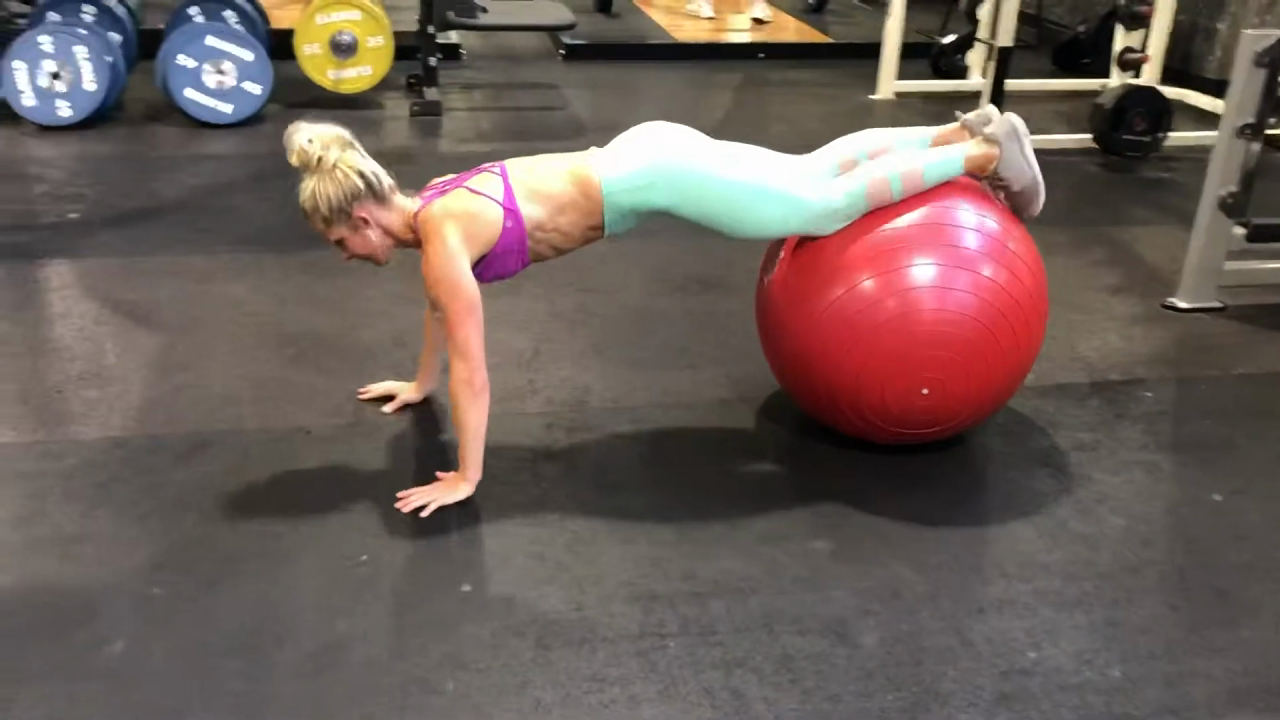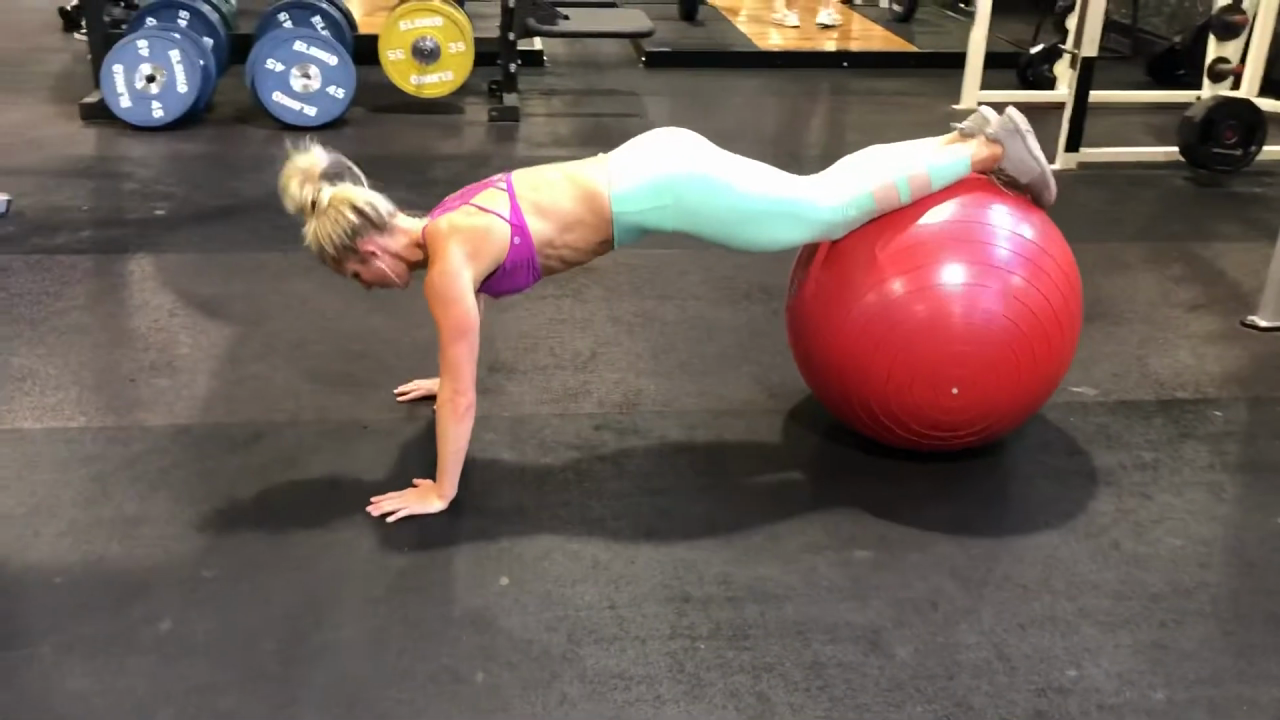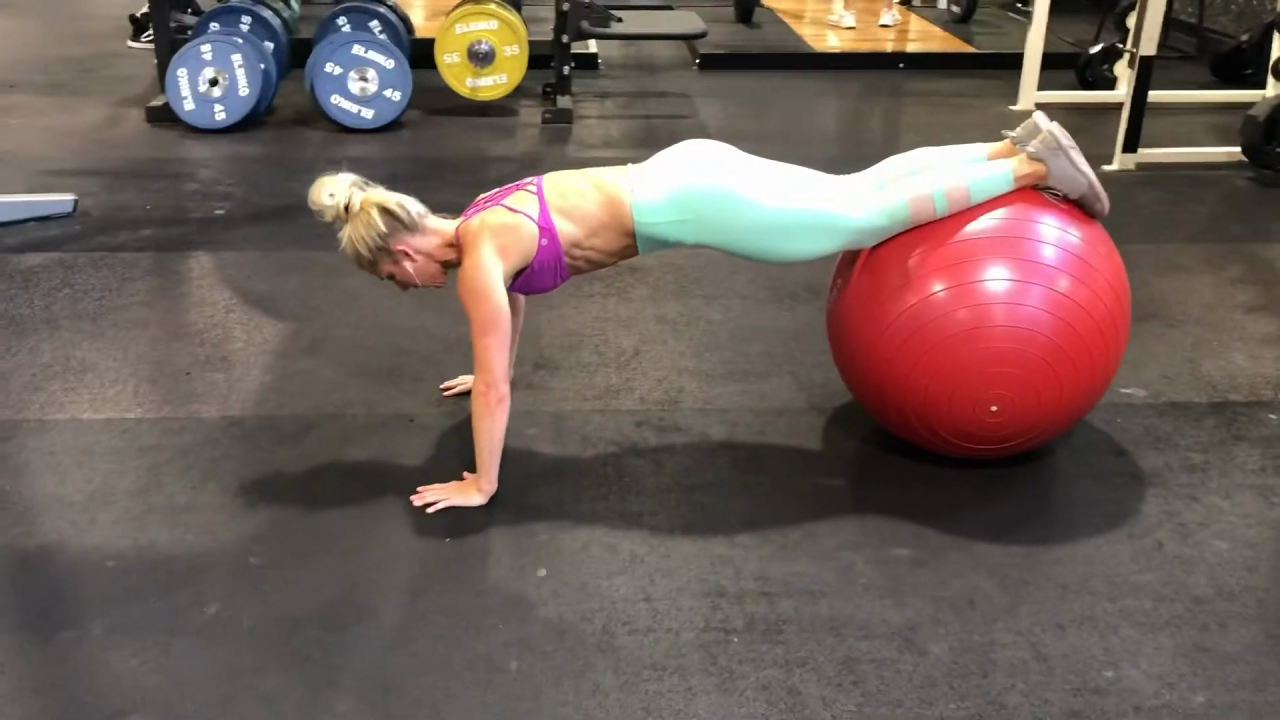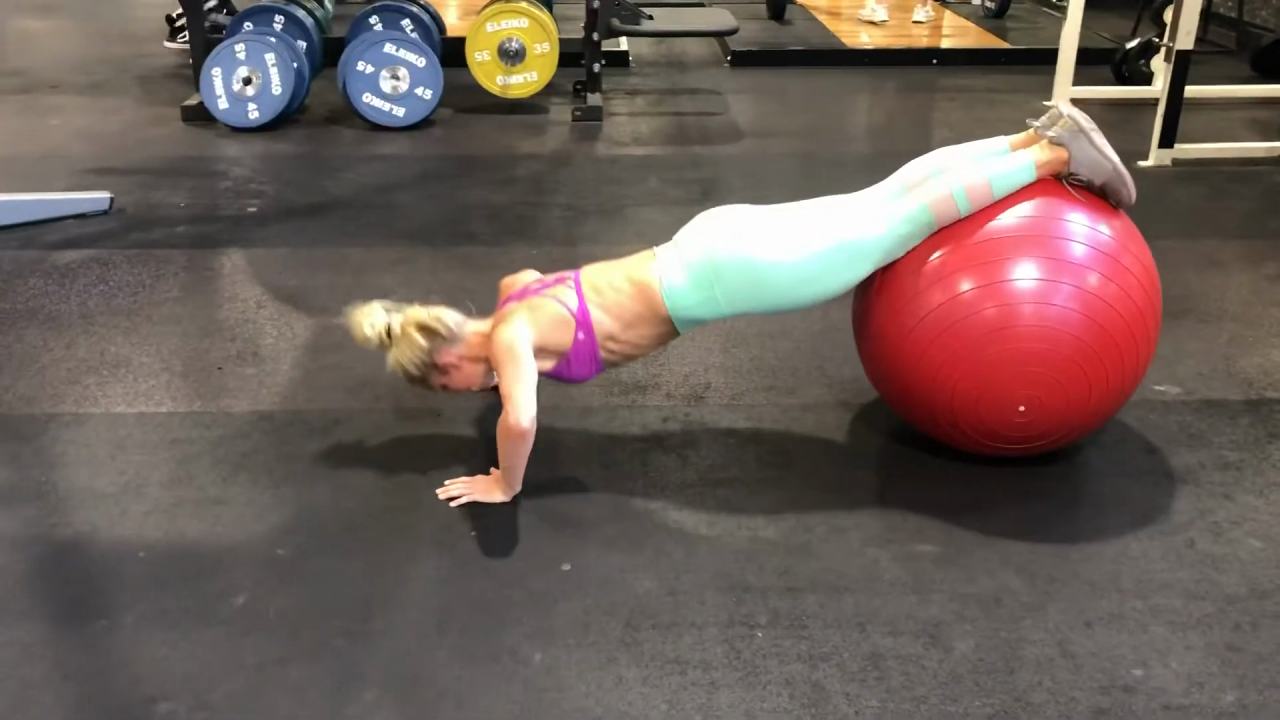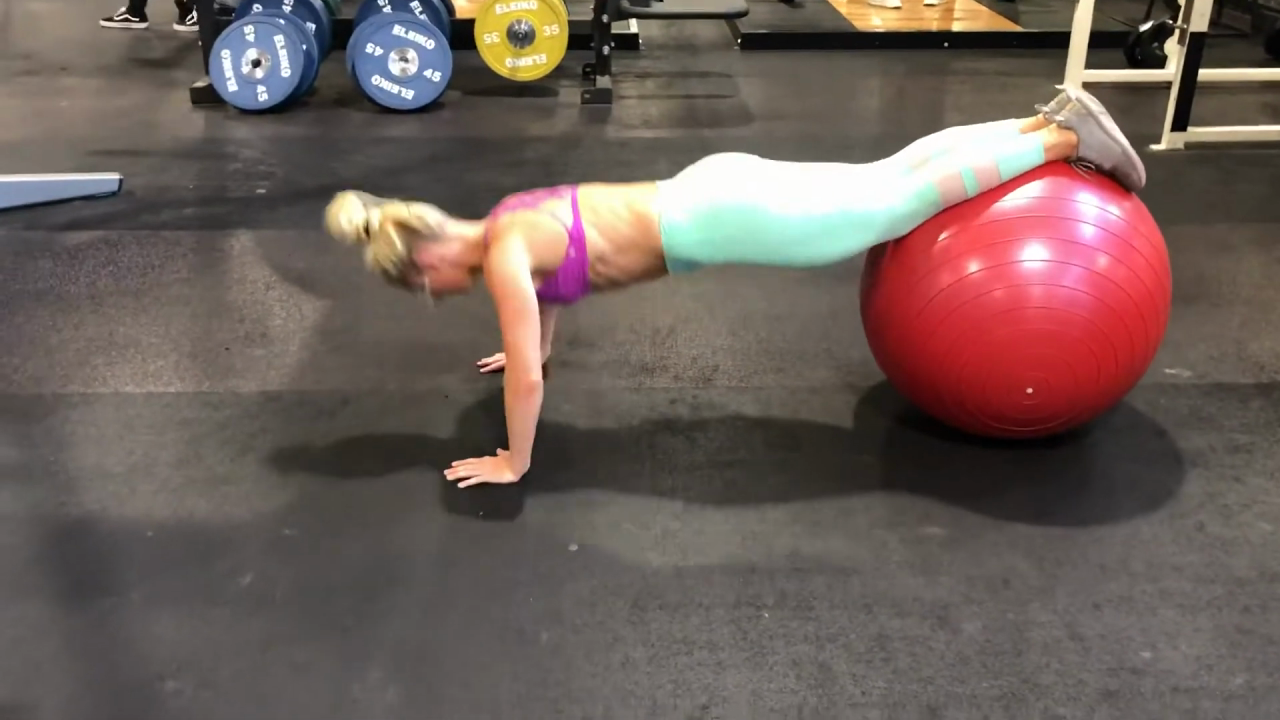
dt=0.5s
person 1, frame 1
left shoulder: (442, 234)
right shoulder: (429, 208)
left elbow: (472, 371)
right elbow: (445, 307)
left wrist: (466, 478)
right wrist: (421, 381)
left hip: (652, 176)
right hip: (645, 154)
left knee: (829, 206)
right knee: (815, 171)
left ankle: (985, 153)
right ankle: (958, 132)
person 1, frame 2
left shoulder: (445, 255)
right shoulder: (448, 224)
left elbow: (461, 391)
right elbow: (483, 294)
left wrist: (440, 493)
right wrist: (449, 379)
left hip: (660, 189)
right hip: (653, 160)
left knee: (834, 210)
right knee: (822, 193)
left ankle: (992, 151)
right ankle: (968, 137)
person 1, frame 3
left shoulder: (475, 254)
right shoulder: (480, 223)
left elbow: (490, 389)
right elbow: (514, 297)
left wrist: (481, 486)
right wrist: (502, 375)
left hip: (685, 204)
right hip: (685, 173)
left knee: (868, 219)
right knee: (861, 192)
left ankle: (1036, 166)
right ankle: (1016, 146)
person 1, frame 4
left shoulder: (509, 338)
right shoulder: (513, 298)
left elbow: (519, 420)
left wrist: (503, 486)
right wrist: (521, 373)
left hip: (714, 273)
right hip: (711, 244)
left knee: (898, 227)
right knee: (883, 202)
left ankle: (1057, 156)
right ankle: (1041, 137)
person 1, frame 5
left shoulder: (500, 253)
right shoulder: (506, 222)
left elbow: (524, 378)
left wrist: (513, 463)
right wrist: (534, 351)
left hip: (718, 218)
right hip: (713, 188)
left knee: (897, 206)
right knee: (889, 176)
left ankle: (1066, 139)
right ankle: (1048, 121)
